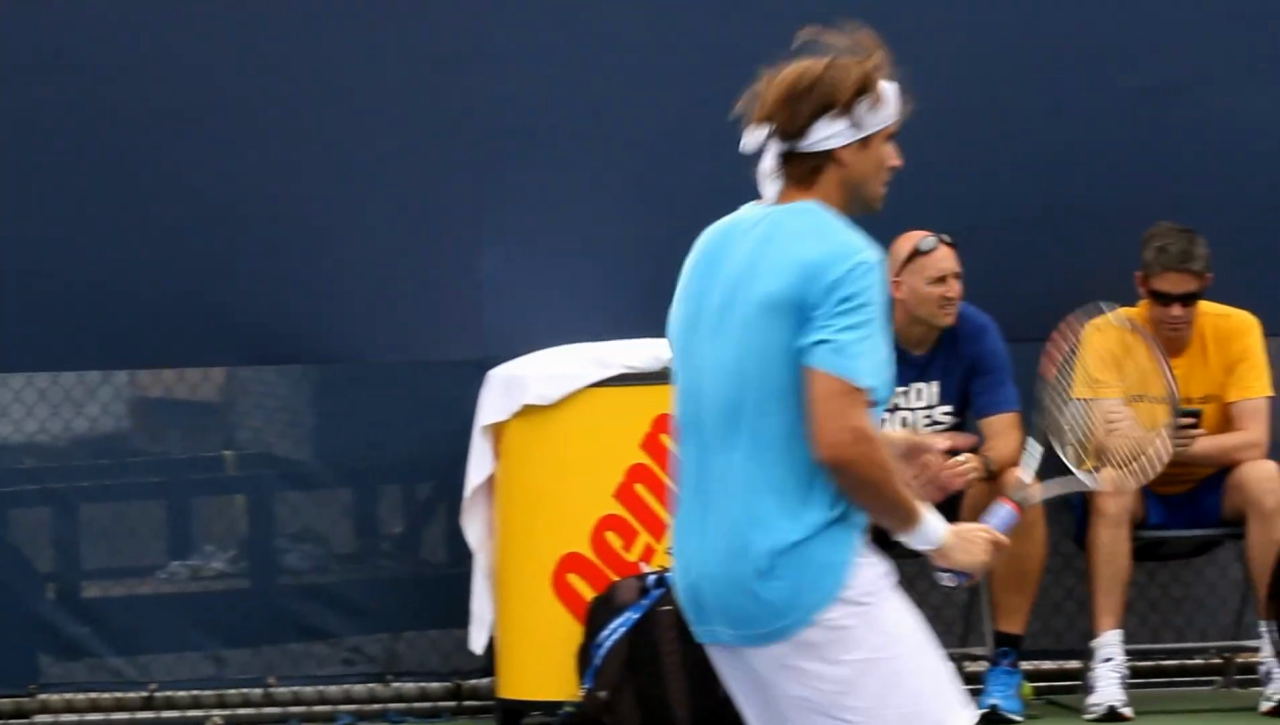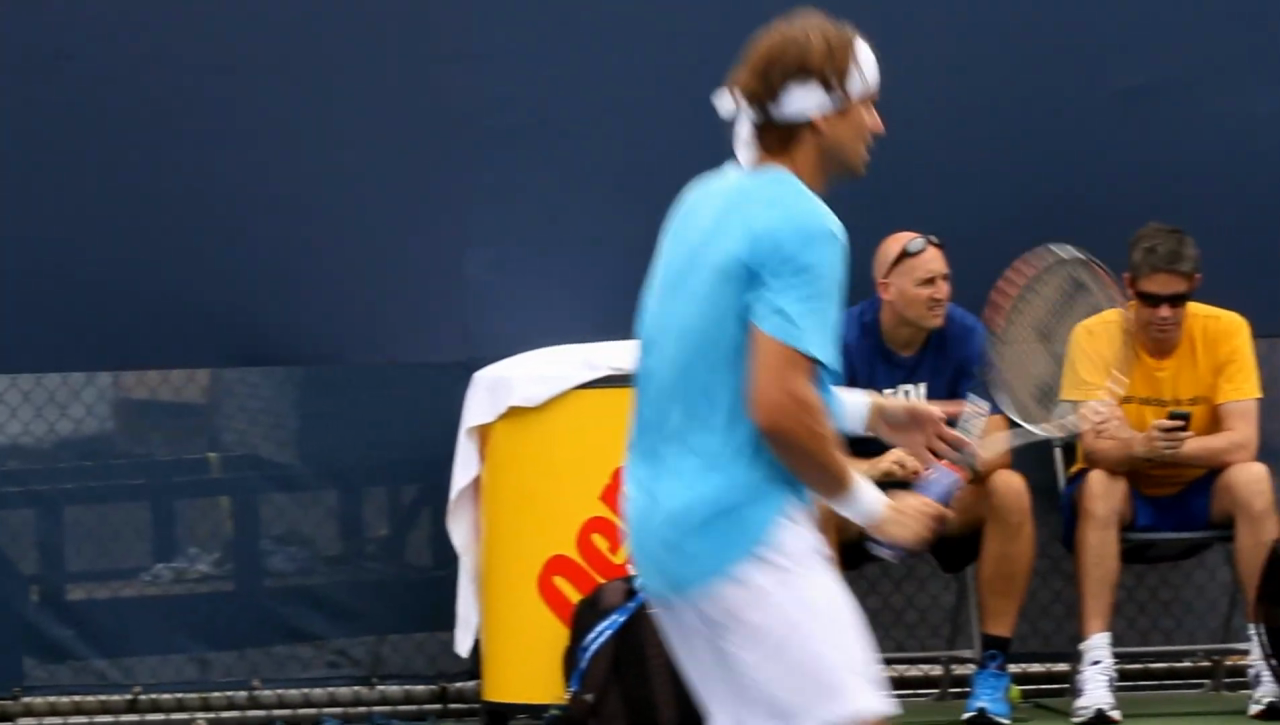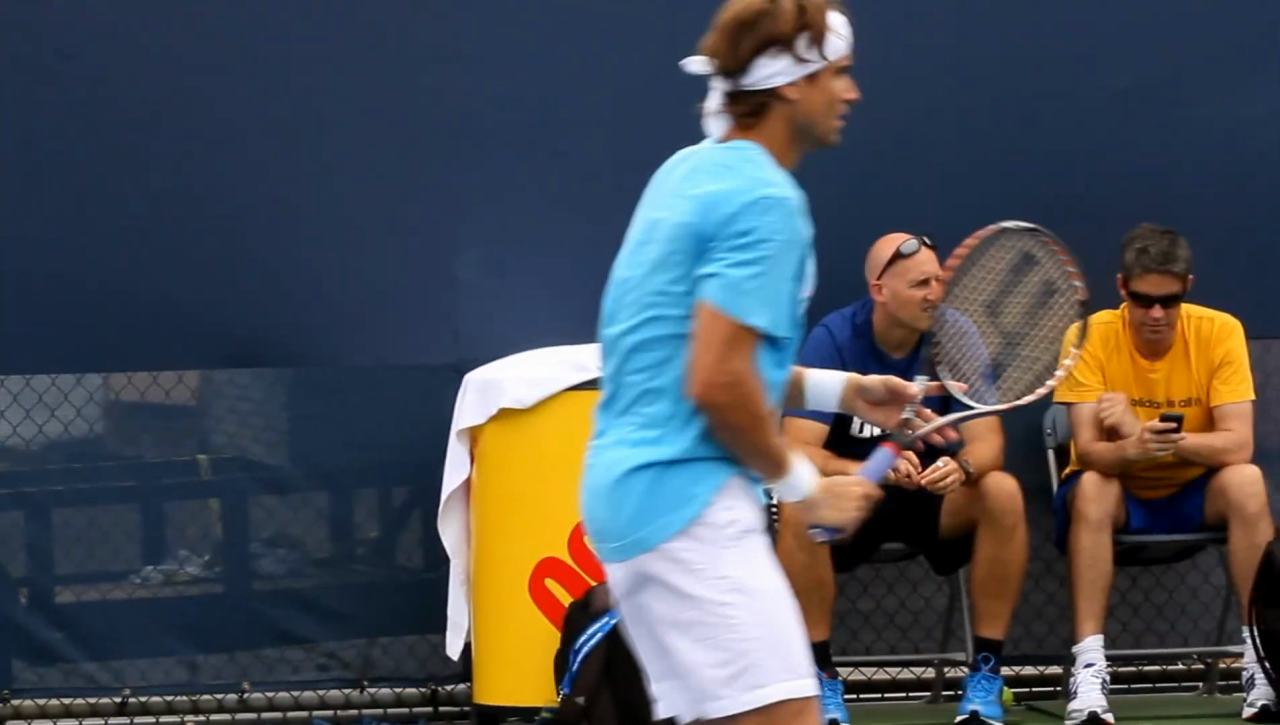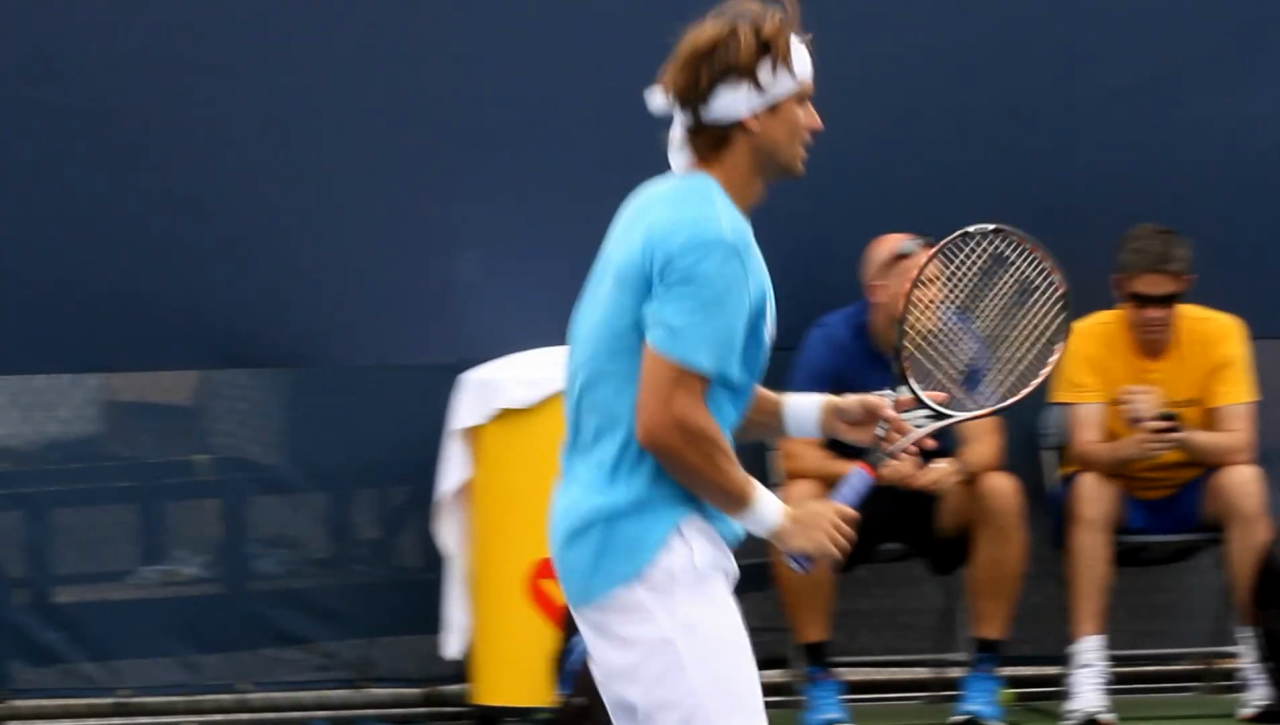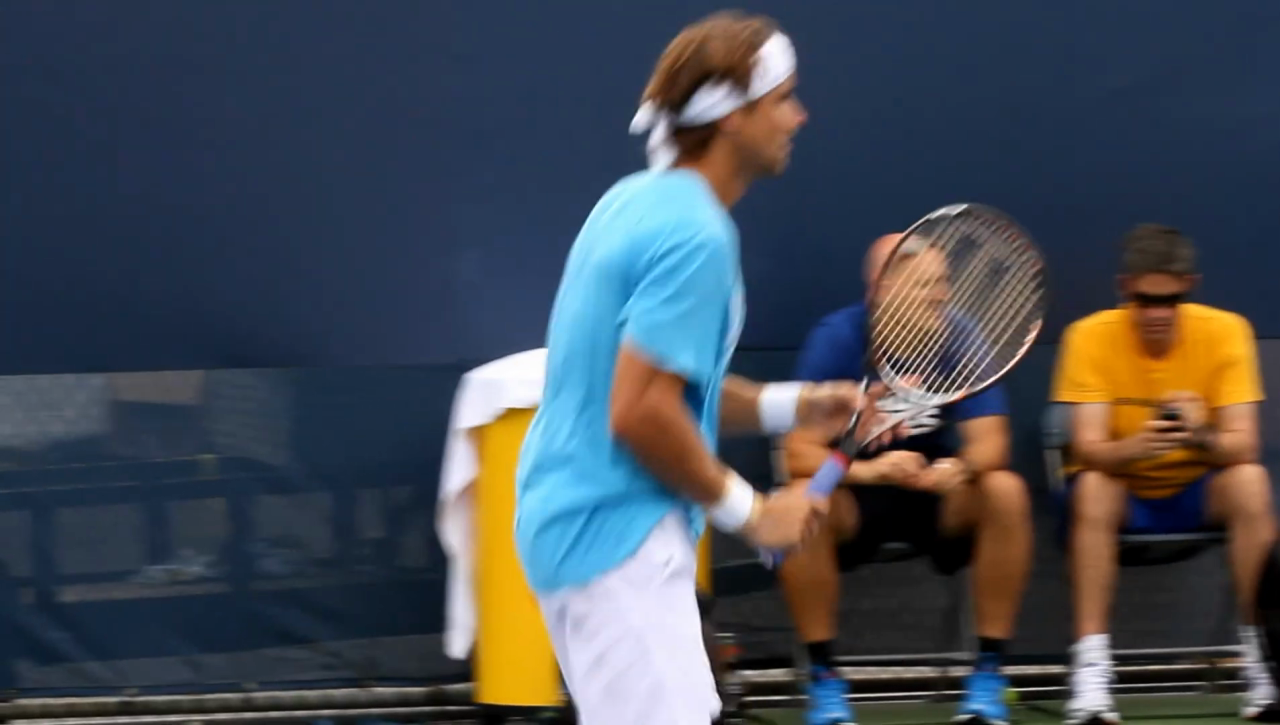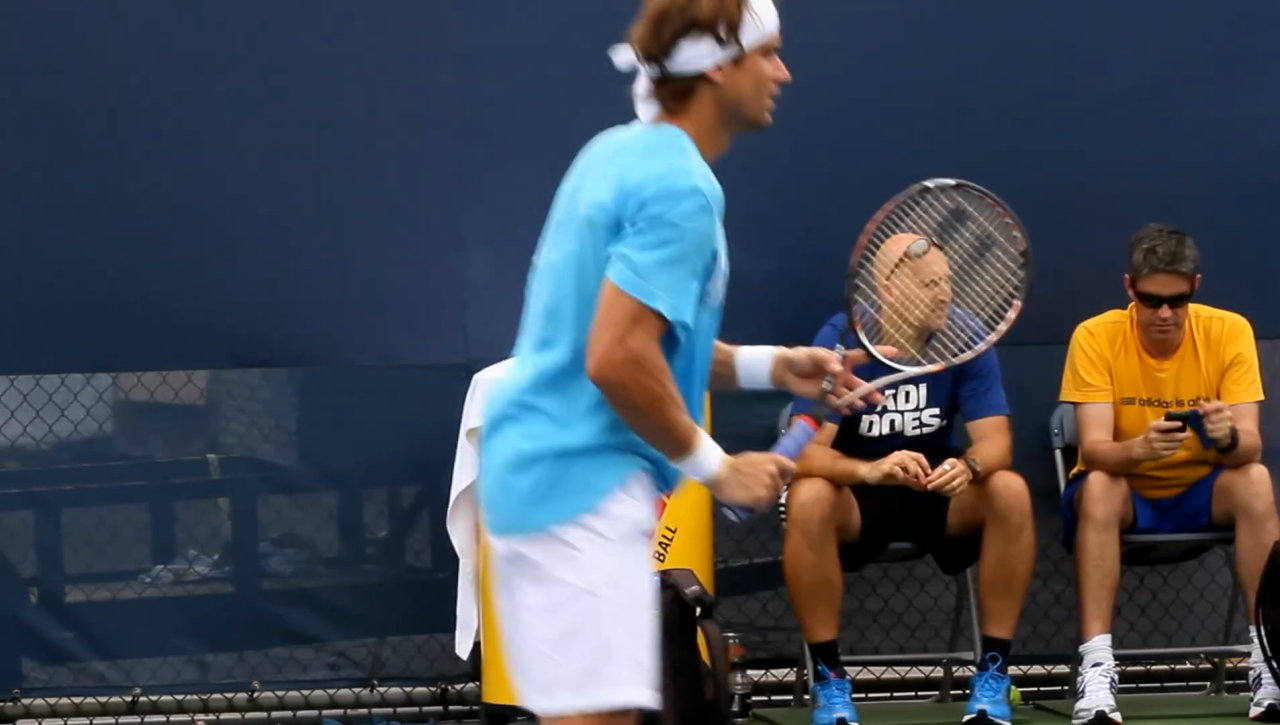
dt=0.1s
person 1, frame 1
left shoulder: (718, 247)
right shoulder: (841, 259)
right elbow: (839, 441)
right wrist: (933, 533)
left hip: (715, 579)
right hip: (805, 575)
person 1, frame 2
left shoulder: (706, 205)
right shoulder: (803, 228)
right elbow: (777, 406)
left wrist: (867, 412)
right wrist: (869, 505)
left hip: (670, 530)
right hip: (740, 536)
person 1, frame 3
left shoulder: (689, 175)
right shoulder: (759, 200)
right elbow: (717, 379)
left wrist: (838, 391)
right wrist: (806, 484)
left hip: (642, 501)
right hip: (683, 498)
person 1, frame 4
left shoulder: (661, 206)
right shoulder: (711, 236)
right elbow: (666, 424)
left wrist: (819, 413)
right wrist: (773, 516)
left hip: (616, 536)
right hip: (651, 544)
person 1, frame 5
left shoulder: (638, 201)
right shoulder: (693, 237)
right elbow: (638, 412)
left wrist: (791, 405)
right wrist: (741, 508)
left hip: (584, 527)
right hip: (617, 535)
person 1, frame 6
left shoulder: (625, 155)
right shoulder: (680, 184)
right elbow: (616, 359)
left wrist: (767, 366)
right wrist: (713, 466)
left hip: (548, 471)
right hip: (580, 483)
person 2, frame 1
left shoulder: (1237, 328)
left wrist: (1173, 446)
left hip: (1210, 489)
right hip: (1136, 492)
right knee: (1112, 483)
right ankle: (1107, 660)
person 2, frame 2
left shoulder: (1227, 329)
right shoulder: (1095, 335)
right elbow: (1095, 447)
left wrist: (1158, 446)
right wrist: (1141, 446)
left hip: (1199, 490)
right hip: (1124, 493)
right knee: (1100, 485)
right ankle: (1095, 663)
person 2, frame 3
left shoulder: (1220, 331)
right shoulder: (1090, 336)
left elbow: (1238, 445)
right elbow: (1087, 449)
left wrist: (1163, 440)
right wrist: (1133, 448)
left hip: (1193, 493)
right hip: (1116, 496)
right knee: (1091, 488)
right ankle: (1088, 667)
person 2, frame 4
left shoulder: (1220, 331)
right shoulder: (1088, 337)
left elbow: (1240, 444)
right elbow: (1086, 450)
left wrist: (1173, 432)
right wrist: (1131, 447)
left hip: (1191, 492)
right hip: (1114, 495)
right knee: (1089, 488)
right ankle: (1087, 668)
person 2, frame 5
left shoulder: (1224, 331)
right shoulder: (1090, 336)
right elbow: (1087, 449)
left wrist: (1203, 432)
right wrist: (1135, 446)
left hip: (1194, 489)
right hip: (1116, 491)
right knee: (1091, 486)
right ankle: (1090, 666)
person 2, frame 6
left shoulder: (1228, 331)
right shoulder: (1095, 336)
right elbow: (1094, 449)
left wrist: (1227, 435)
right wrist: (1141, 446)
left hip: (1200, 490)
right hip: (1124, 493)
right knee: (1097, 487)
right ankle: (1096, 664)
person 3, frame 1
left shoulder: (979, 333)
left elbow: (1008, 435)
left wrist: (982, 462)
left hip: (956, 489)
left knee: (1021, 487)
left ankle: (1006, 663)
person 3, frame 2
left shoulder: (965, 332)
right shoulder: (842, 337)
left elbow: (995, 438)
right wrist: (873, 466)
left knee: (1010, 488)
left ankle: (993, 667)
person 3, frame 3
right shoulder: (832, 339)
left elbow: (987, 440)
right elbow: (798, 450)
left wrist: (961, 467)
right wrist: (862, 471)
left hip: (933, 491)
left knee: (1002, 492)
right knee: (798, 505)
left ankle: (986, 670)
right ankle: (821, 676)
person 3, frame 4
right shoulder: (830, 339)
left elbow: (986, 442)
right elbow: (796, 453)
left wrist: (960, 467)
right wrist: (863, 469)
left hip: (930, 490)
left knee: (1001, 492)
right knee: (798, 500)
left ankle: (985, 671)
right ankle: (819, 678)
person 3, frame 5
right shoulder: (836, 339)
left elbow: (990, 440)
right elbow: (799, 450)
left wrist: (964, 465)
right wrist: (864, 469)
left hip: (934, 489)
right hip: (853, 497)
left knee: (1005, 490)
left ankle: (988, 671)
right ankle: (822, 677)
person 3, frame 6
right shoulder: (840, 338)
left elbow: (995, 440)
right elbow: (806, 452)
left wrist: (969, 466)
right wrist: (869, 470)
left hip: (939, 489)
right hip: (858, 495)
left knee: (1010, 491)
right knee: (808, 499)
left ankle: (994, 670)
right ankle: (829, 677)
